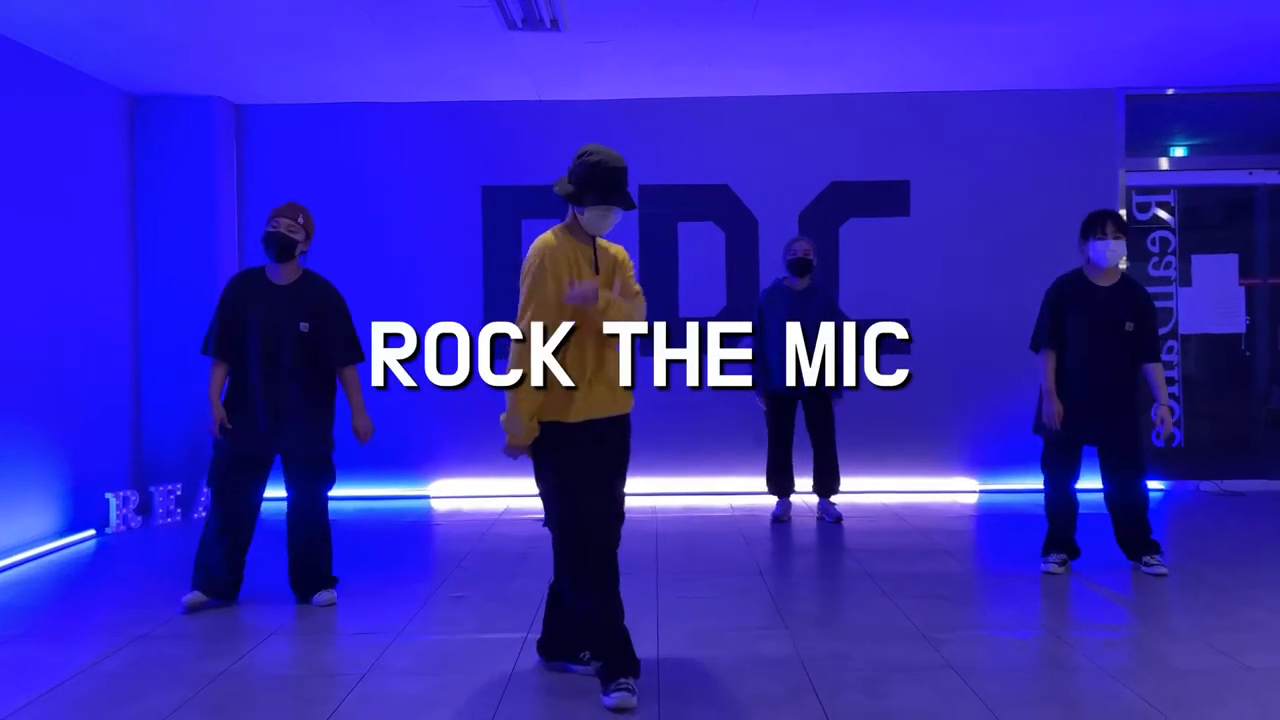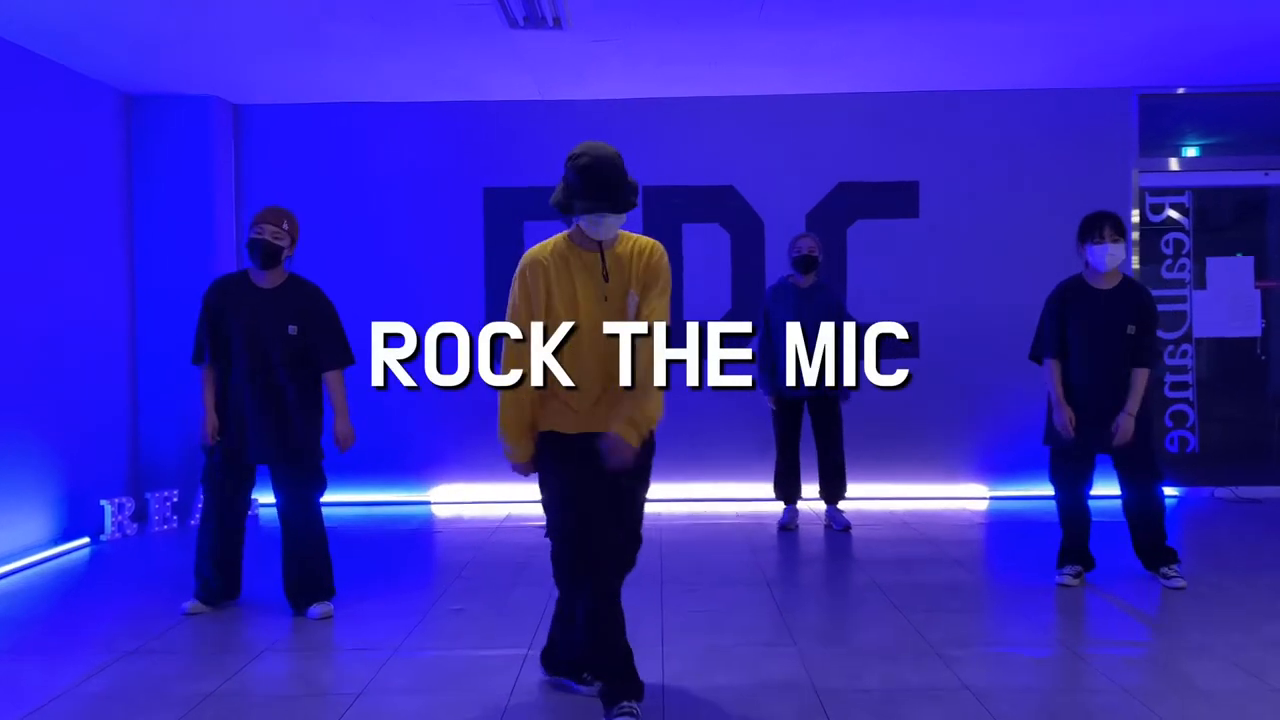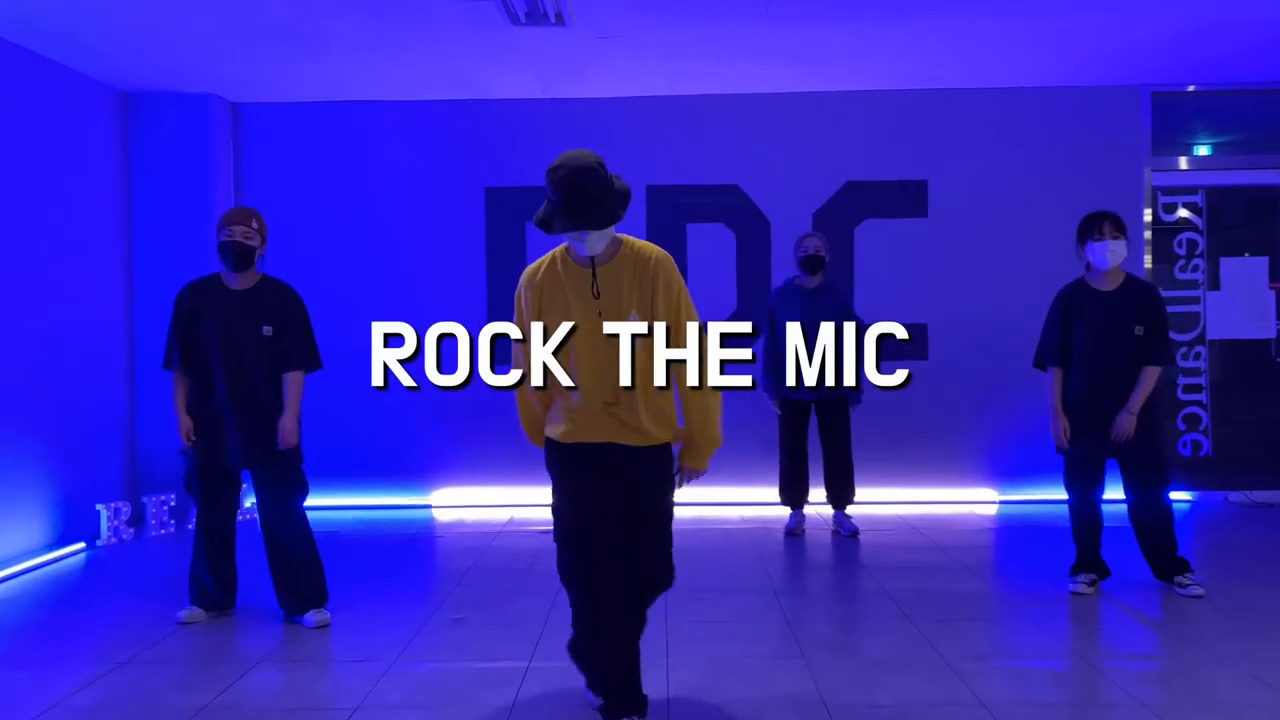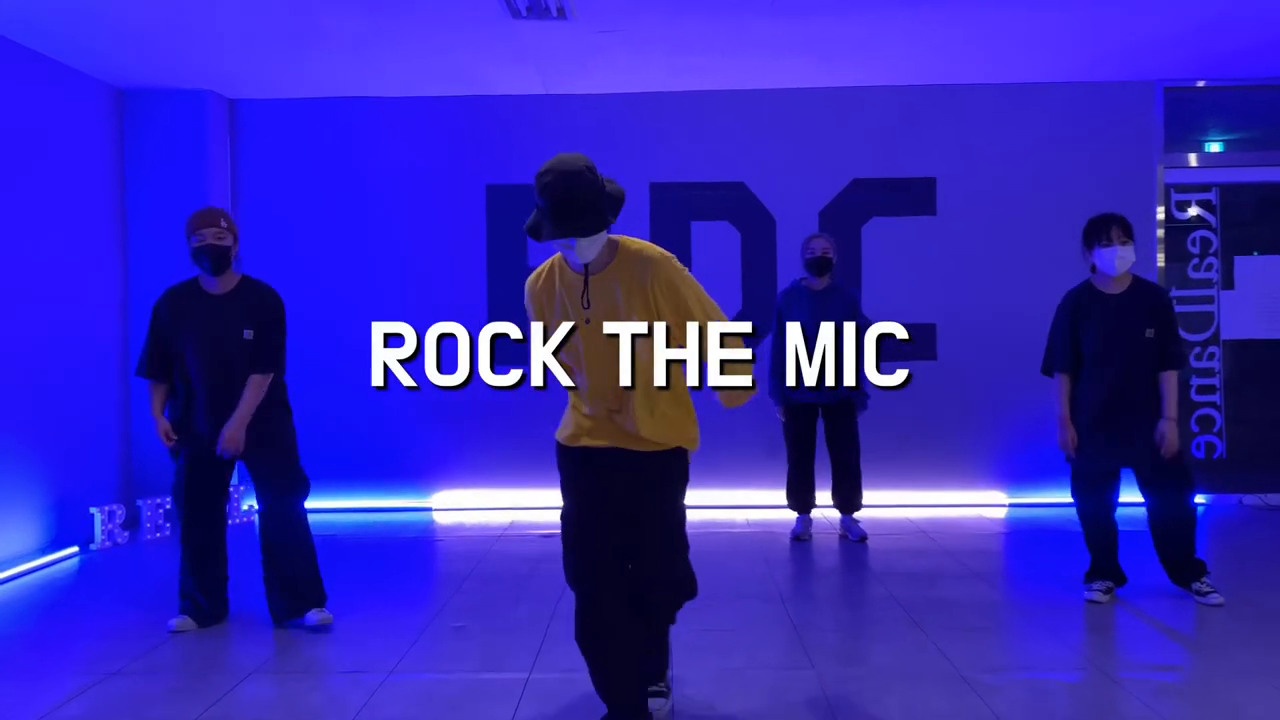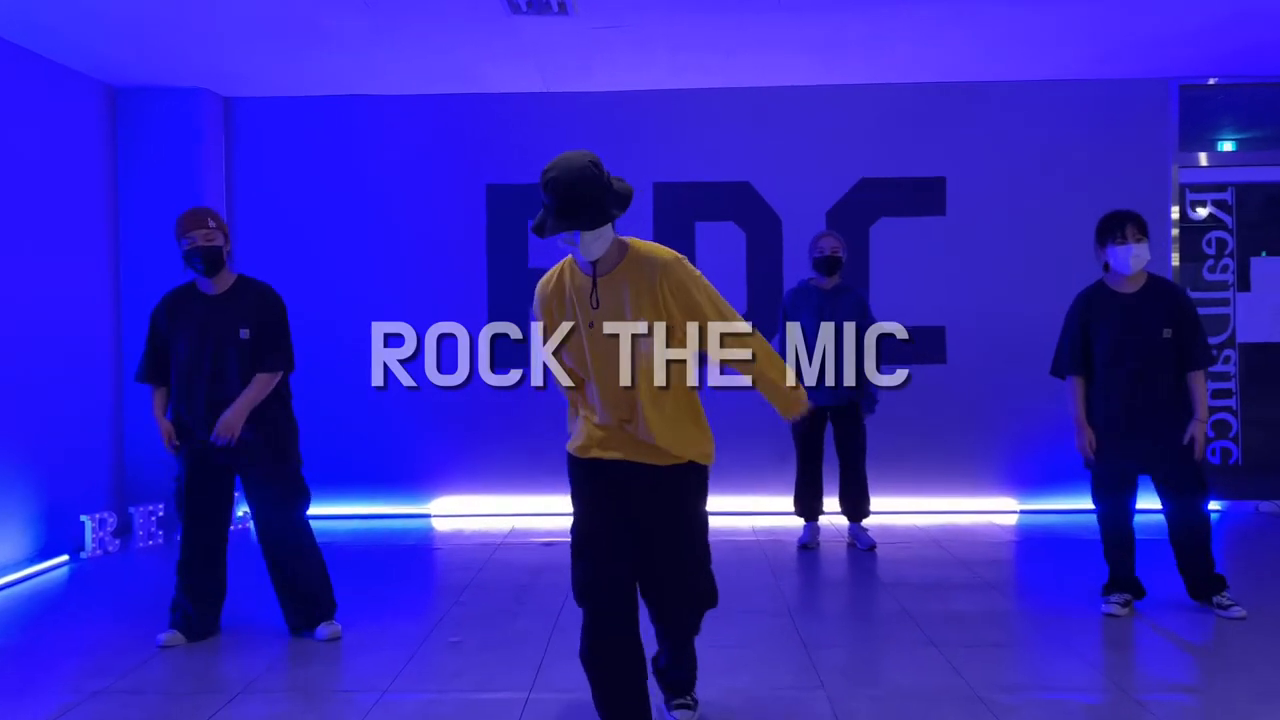
dt=0.2s
person 1, frame 1
left shoulder: (619, 258)
right shoulder: (549, 252)
left elbow: (634, 321)
right elbow: (531, 344)
left wrist: (600, 301)
right wrist: (521, 424)
left hip: (611, 419)
right hip: (561, 424)
left knee: (594, 542)
right knee: (589, 547)
left ankle: (562, 642)
right ankle: (617, 664)
person 1, frame 2
left shoulder: (649, 257)
right shoulder: (539, 264)
left elbow: (658, 351)
right elbow: (520, 361)
left wrist: (632, 425)
right wrist: (519, 444)
left hip: (629, 439)
right hip: (567, 438)
left knee: (615, 557)
right knee: (588, 567)
left ankle: (568, 658)
person 1, frame 3
left shoulder: (653, 266)
right shoulder: (537, 281)
left elbow: (691, 360)
right elbow: (532, 372)
left wrist: (698, 446)
right wrist: (544, 434)
left hip: (647, 446)
right hip: (575, 449)
left knee: (646, 574)
right knee: (591, 585)
left ankle: (601, 661)
person 1, frame 4
left shoulder: (654, 268)
right shoulder: (541, 286)
left elbow: (714, 331)
left wrist: (734, 389)
left hip: (657, 449)
right hip: (584, 450)
left knee: (660, 582)
right knee: (596, 596)
left ankle: (650, 668)
person 1, frame 5
left shoulder: (665, 270)
right shoulder: (551, 290)
left elbow: (737, 342)
left wrist: (790, 396)
left hip: (673, 461)
right hip: (596, 463)
left knee: (678, 598)
right knee: (605, 613)
person 2, frame 1
left shoulder: (323, 296)
right shoulder: (239, 288)
left elbow: (344, 360)
right elbow: (221, 353)
left wrist: (359, 411)
right wrist: (215, 400)
left hip: (306, 417)
right hip: (246, 413)
left knee: (308, 500)
right knee: (229, 497)
left ankle: (315, 583)
right ankle: (213, 585)
person 2, frame 2
left shoulder: (310, 299)
right shoulder: (221, 293)
left elbow: (330, 364)
right elbow: (209, 360)
left wrist: (341, 416)
right wrist: (209, 410)
left hip: (292, 424)
right hip: (232, 420)
left knee: (300, 508)
right knee: (222, 506)
left ankle: (312, 594)
right ankle: (214, 589)
person 2, frame 3
left shoulder: (284, 299)
right shoulder: (193, 297)
left elbow: (295, 366)
right elbow: (181, 364)
left wrist: (290, 417)
right wrist: (181, 411)
left hip: (270, 426)
right hip: (211, 424)
left knee: (284, 511)
right knee: (212, 511)
left ankle: (306, 601)
right ankle: (210, 598)
person 2, frame 4
left shoulder: (264, 300)
right shoulder: (172, 304)
left elbow: (265, 369)
right elbow: (158, 369)
left wrist: (240, 421)
right wrist: (159, 414)
left hip: (263, 426)
right hip: (198, 429)
left knee: (283, 510)
right knee: (198, 519)
left ankle: (305, 602)
right ankle: (200, 607)
person 2, frame 5
left shoulder: (262, 299)
right shoulder: (171, 308)
left elbow: (275, 368)
right elbow: (159, 372)
left wrist: (241, 408)
right wrist: (161, 415)
left hip: (264, 435)
right hip: (199, 436)
left knee: (284, 523)
right knee: (199, 530)
left ankle: (314, 614)
right ankle: (193, 621)
person 3, frame 1
left shoulder: (1136, 295)
right shoulder: (1064, 289)
left elbow: (1150, 355)
right elbow: (1047, 347)
left wrist: (1162, 401)
right wrist: (1050, 395)
left hip: (1117, 404)
right hip: (1066, 402)
left knee: (1127, 478)
right knee: (1058, 477)
left ankle: (1142, 548)
right ankle: (1060, 547)
person 3, frame 2
left shoulder: (1138, 297)
right shoulder: (1065, 295)
left elbow: (1144, 362)
right elbow: (1051, 355)
left wrist: (1130, 412)
right wrist: (1060, 404)
left hip: (1127, 412)
right hip: (1075, 410)
left knee: (1144, 486)
right knee: (1070, 488)
left ankle: (1160, 559)
right ankle: (1075, 559)
person 3, frame 3
left shoulder: (1146, 296)
right shoulder: (1069, 299)
left elbow: (1154, 361)
right elbow: (1055, 362)
left wrist: (1132, 409)
right wrist: (1057, 412)
left hip: (1134, 414)
right hip: (1082, 416)
left knee: (1150, 492)
right knee: (1083, 494)
left ankle: (1172, 567)
right ankle: (1088, 567)
person 3, frame 4
left shoulder: (1154, 298)
right shoulder: (1075, 303)
left elbow: (1169, 364)
right elbow: (1062, 368)
left wrist: (1169, 417)
right wrist: (1064, 420)
left hip: (1147, 420)
right hip: (1093, 423)
left knee: (1173, 496)
right knee: (1093, 501)
left ankle: (1190, 573)
right ankle: (1104, 574)
person 3, frame 5
left shoulder: (1171, 297)
right shoulder: (1088, 303)
left elbow: (1194, 364)
right elbow: (1074, 370)
left wrist: (1199, 417)
right wrist: (1080, 423)
left hip: (1169, 424)
right hip: (1110, 427)
left knee: (1189, 506)
right knee: (1113, 509)
left ankle: (1208, 586)
right ankle: (1122, 586)
person 4, frame 1
left shoulder: (824, 299)
right shoulder: (770, 297)
right elbow: (759, 343)
left wrist: (836, 386)
right wrist: (760, 385)
left hip: (816, 384)
right hip: (779, 386)
left knee: (824, 442)
right knee: (779, 443)
left ankle: (825, 500)
right ankle: (783, 500)
person 4, frame 2
left shoulder: (830, 297)
right shoulder: (775, 295)
right elbow: (766, 343)
left wrist: (843, 388)
right wrist: (768, 385)
left hip: (824, 386)
right hip: (786, 387)
left knee: (830, 447)
right knee: (787, 448)
left ankle: (832, 507)
right ankle: (790, 507)
person 4, frame 3
left shoulder: (838, 298)
right shoulder: (781, 296)
right elbow: (772, 346)
left wrist: (853, 392)
right wrist: (772, 389)
left hip: (832, 390)
right hip: (792, 390)
left knee: (838, 452)
right knee: (792, 453)
left ankle: (840, 512)
right ankle: (796, 512)
person 4, frame 4
left shoulder: (846, 299)
right shoulder: (787, 299)
right elbow: (778, 350)
left wrist: (860, 395)
right wrist: (777, 395)
left hip: (839, 394)
right hip: (797, 394)
left knee: (846, 456)
right knee: (800, 458)
left ankle: (847, 517)
right ankle: (803, 517)
person 4, frame 5
left shoulder: (855, 300)
right shoulder: (795, 299)
right elbow: (787, 352)
left wrist: (868, 399)
left hip: (847, 398)
right hip: (808, 398)
left knee: (853, 463)
right knee: (808, 464)
left ankle: (856, 525)
right ankle: (810, 525)
